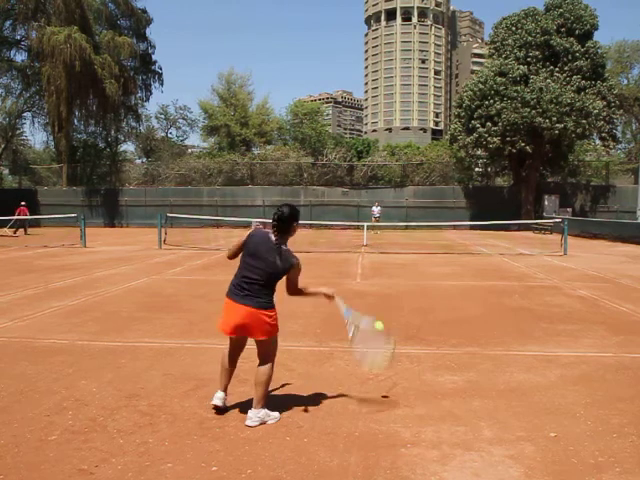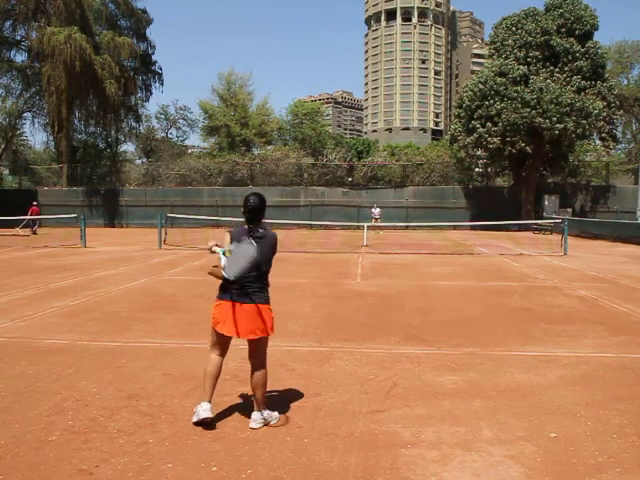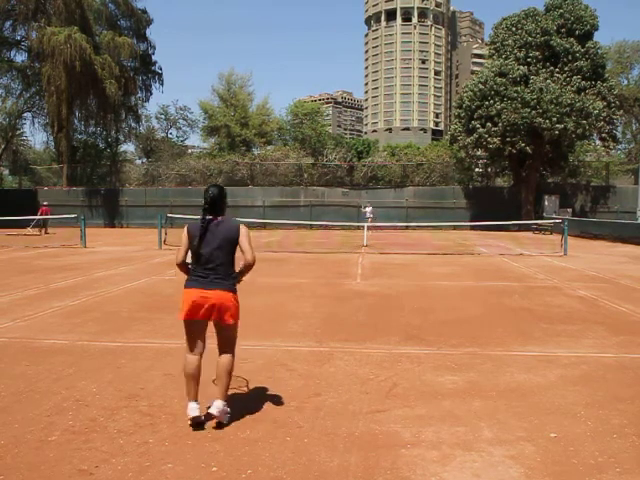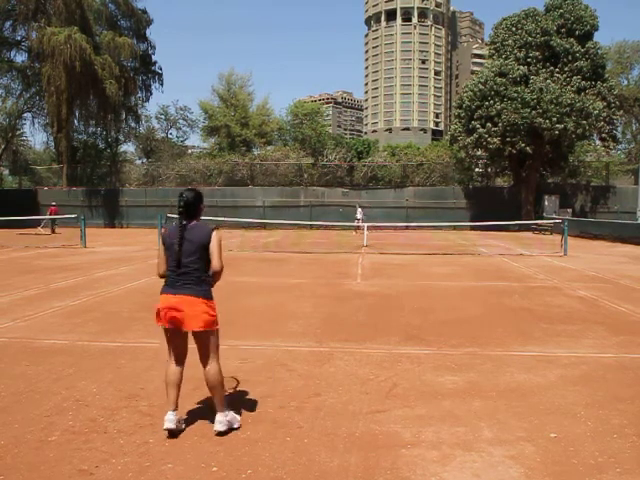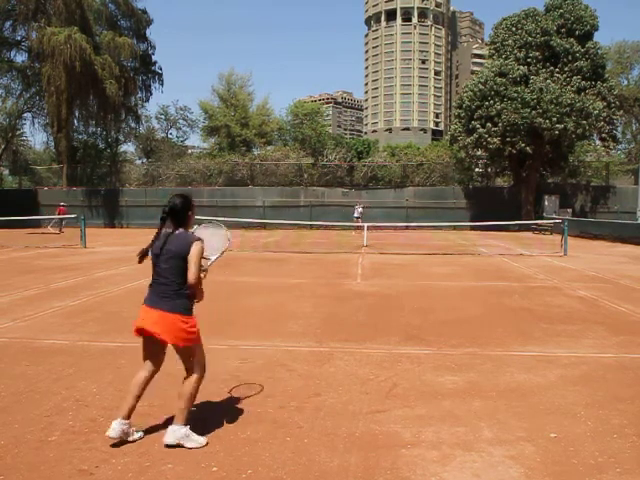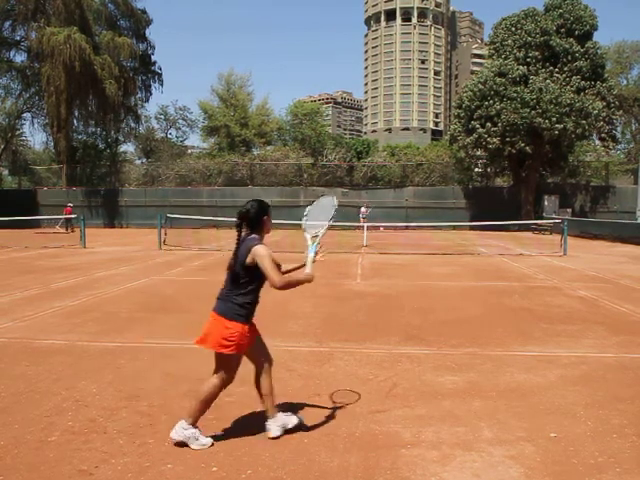
dt=0.5s
person 1, frame 1
left shoulder: (255, 234)
right shoulder: (291, 261)
left elbow: (230, 255)
right elbow: (293, 291)
right wrist: (320, 291)
left hip: (234, 302)
right hip: (260, 311)
left knee: (234, 349)
right knee: (266, 359)
left ankle: (221, 394)
right ankle: (257, 412)
person 1, frame 2
left shoulder: (231, 236)
right shoulder: (272, 238)
left elbow: (223, 273)
left wrist: (212, 269)
left hip: (228, 303)
right hip: (258, 307)
left knee: (216, 353)
right knee: (258, 361)
left ankle: (205, 406)
right ankle: (259, 413)
person 1, frame 3
left shoulder: (191, 228)
right shoulder: (237, 228)
left elbow: (180, 262)
right elbow: (250, 261)
right wrist: (237, 276)
left hip: (194, 292)
right hip: (224, 295)
left knee: (194, 351)
right knee: (226, 351)
left ankle: (193, 406)
right ankle: (220, 403)
person 1, frame 4
left shoulder: (167, 234)
right shoulder: (210, 233)
left elbow: (161, 272)
right elbow: (217, 268)
right wrist: (209, 282)
left hip: (170, 299)
right hip: (198, 301)
left knee: (175, 360)
right knee: (209, 360)
left ankle: (171, 415)
right ankle: (222, 415)
person 1, frame 5
left shoulder: (159, 240)
right shoulder: (194, 243)
right elbow: (193, 280)
right wrist: (199, 293)
left hip: (151, 311)
right hip: (176, 317)
left knee: (149, 368)
right knee: (195, 371)
left ankle: (121, 424)
right ankle: (177, 430)
person 1, frame 6
left shoulder: (247, 242)
right shoulder: (258, 248)
left elbow: (275, 270)
right elbow: (278, 282)
left wrist: (302, 264)
right wrist: (304, 278)
left hip: (236, 317)
right hip: (232, 321)
left knee: (264, 363)
right knee: (223, 377)
left ankle: (273, 419)
right ankle: (185, 427)
